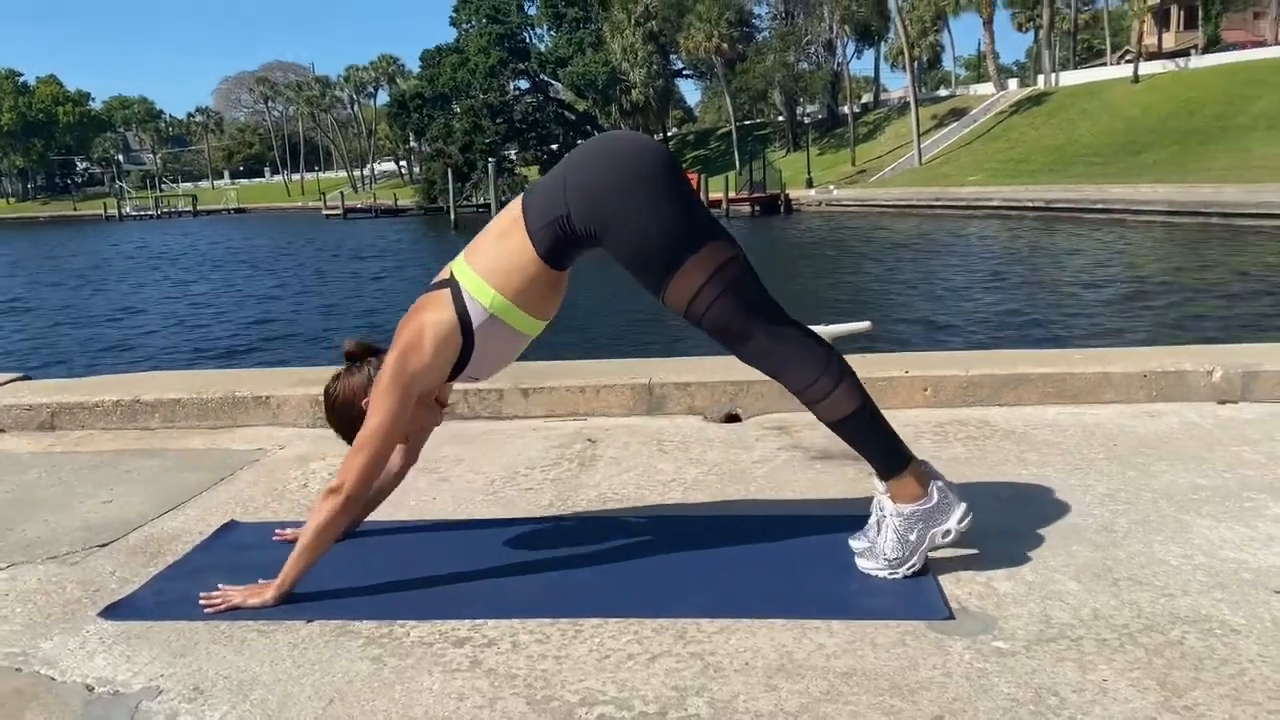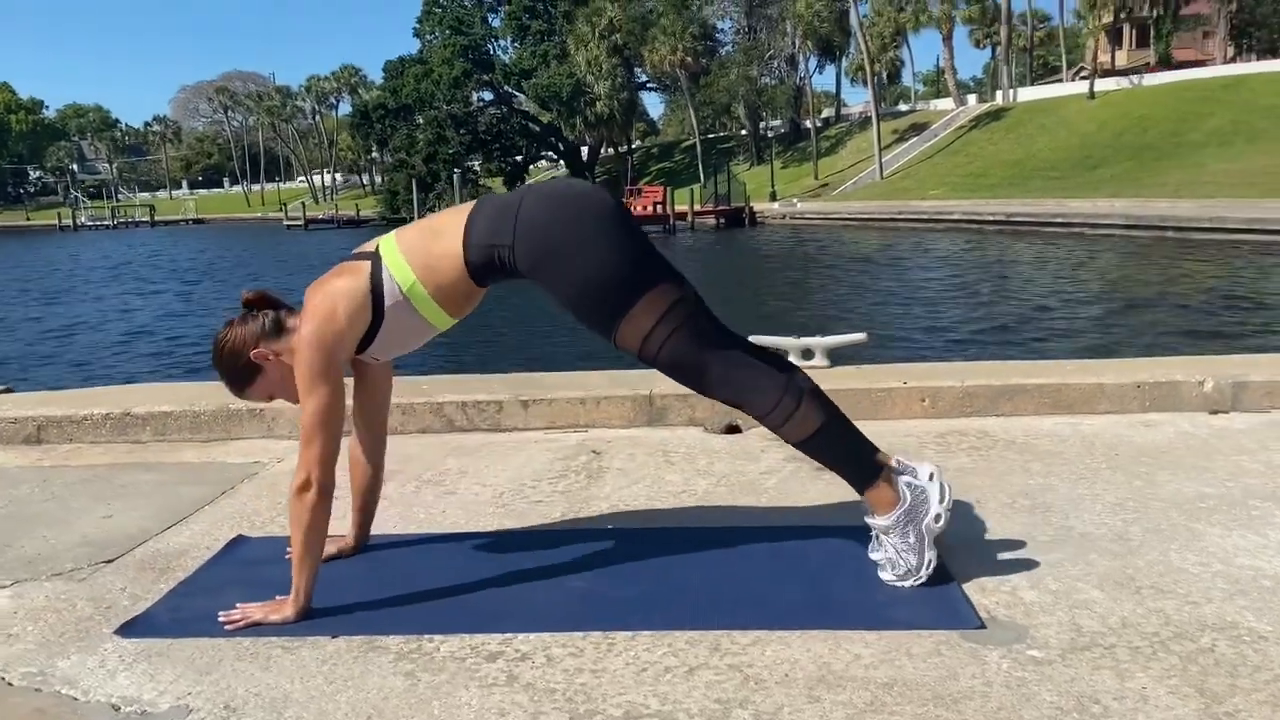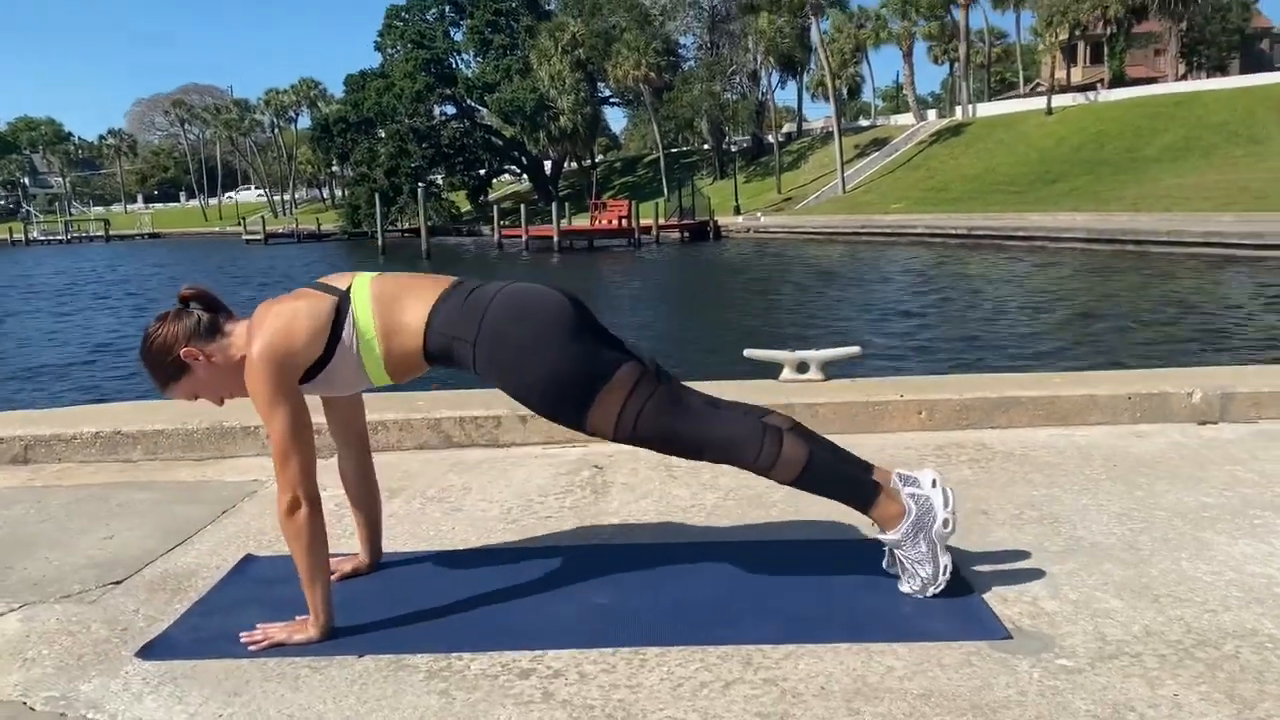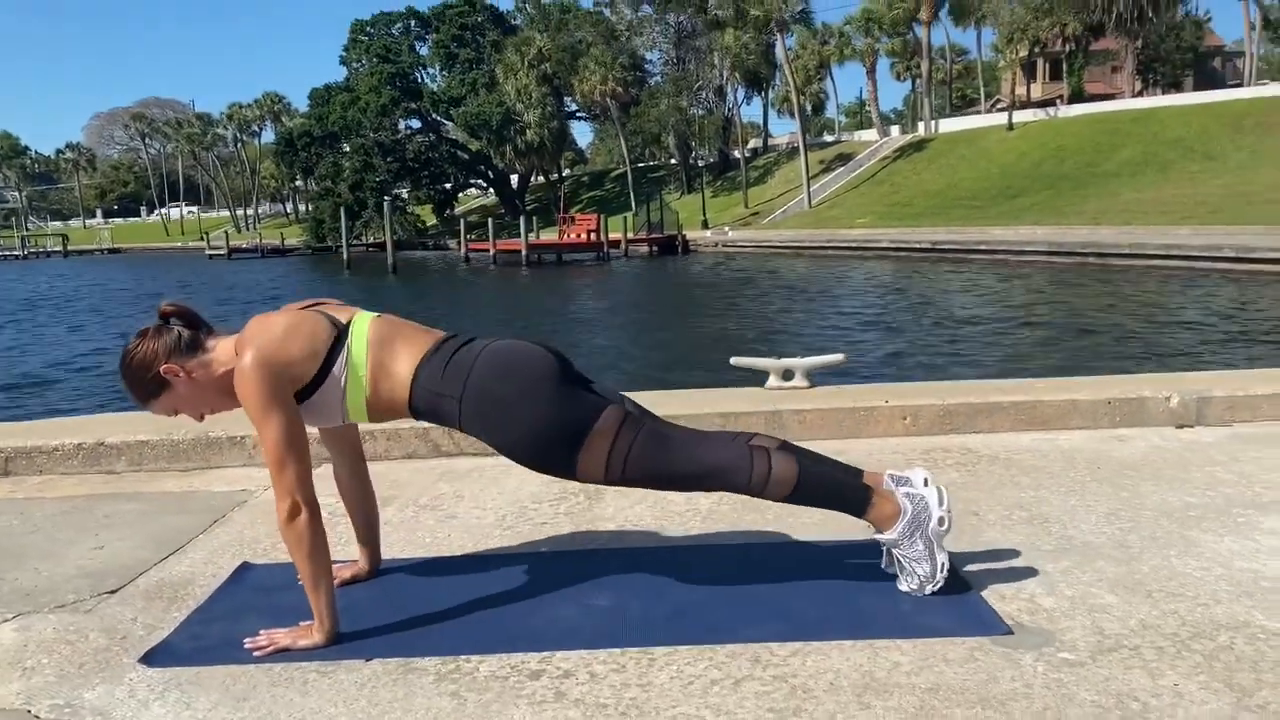
dt=0.4s
person 1, frame 1
left shoulder: (411, 359)
right shoulder: (429, 347)
left elbow: (349, 483)
right elbow: (404, 452)
left wrist: (279, 587)
right wrist: (343, 525)
left hip: (614, 184)
right hip: (616, 176)
left knee: (757, 332)
right knee: (758, 328)
left ankle: (915, 493)
right ankle: (902, 483)
person 1, frame 2
left shoulder: (315, 332)
right shoulder: (351, 315)
left elbow: (312, 475)
right elbow: (370, 433)
left wrist: (295, 599)
right wrist: (356, 533)
left hip: (552, 227)
right hip: (560, 218)
left knee: (714, 367)
right knee: (723, 352)
left ankle: (892, 498)
right ankle: (894, 477)
person 1, frame 3
left shoulder: (264, 351)
right shoulder: (302, 328)
left elbow: (296, 495)
right elbow: (351, 445)
left wrist: (315, 617)
right wrist: (369, 551)
left hip: (512, 333)
right hip: (522, 315)
left knee: (698, 428)
right knee: (696, 413)
left ankle: (897, 509)
right ankle: (898, 489)
person 1, frame 4
left shoulder: (254, 365)
right shoulder: (290, 336)
left elbow: (293, 502)
right elbow: (345, 450)
left wrist: (320, 622)
right wrist: (367, 558)
left hip: (499, 397)
right hip: (509, 371)
left knee: (689, 461)
right knee: (688, 450)
left ankle: (893, 507)
right ankle: (885, 488)
